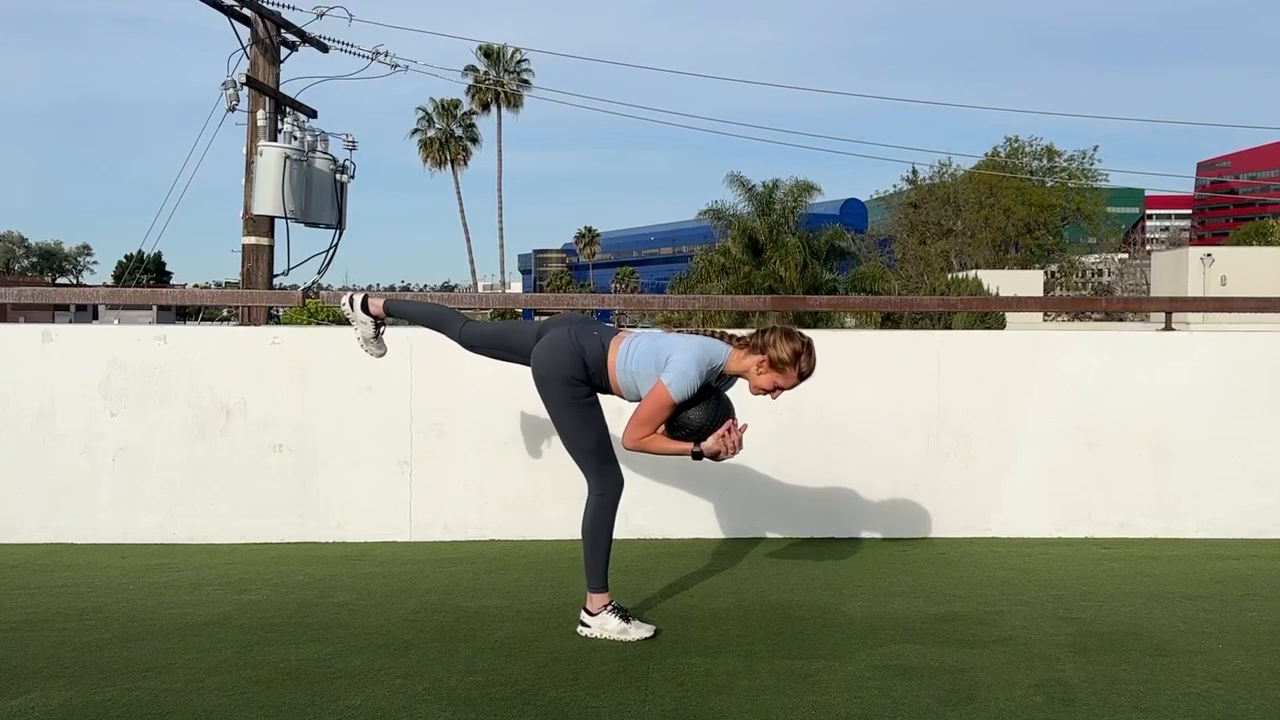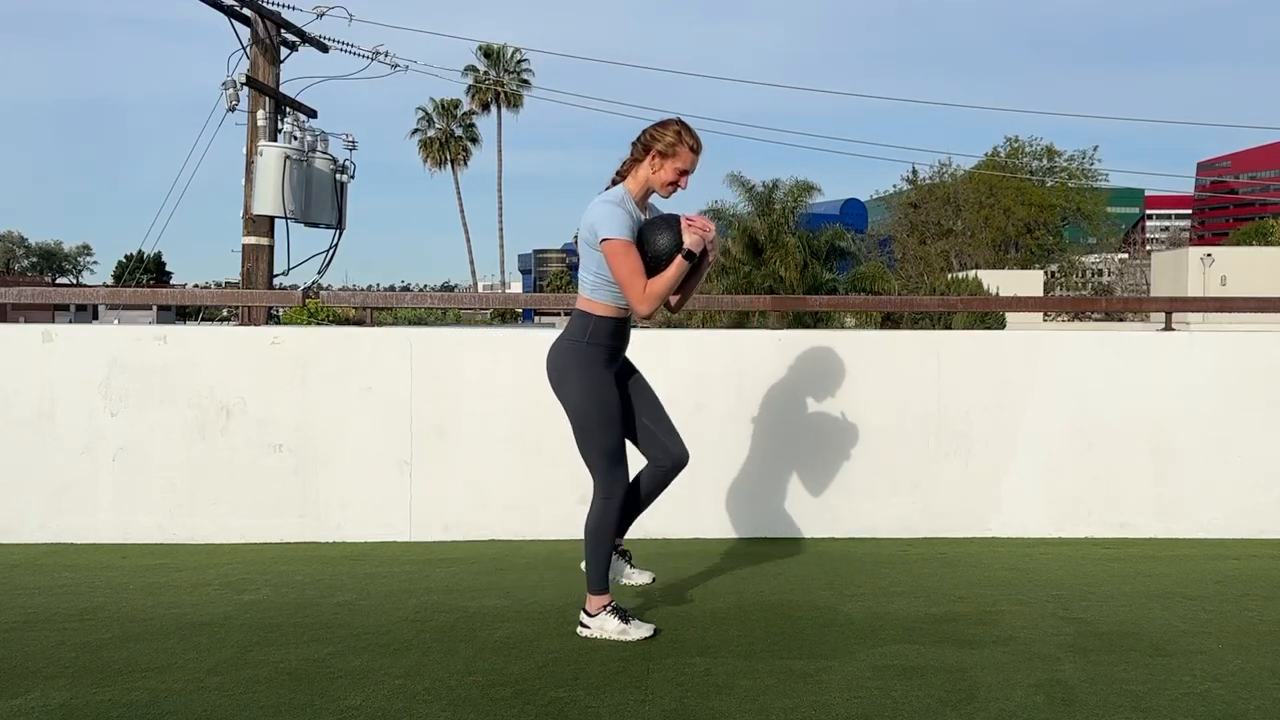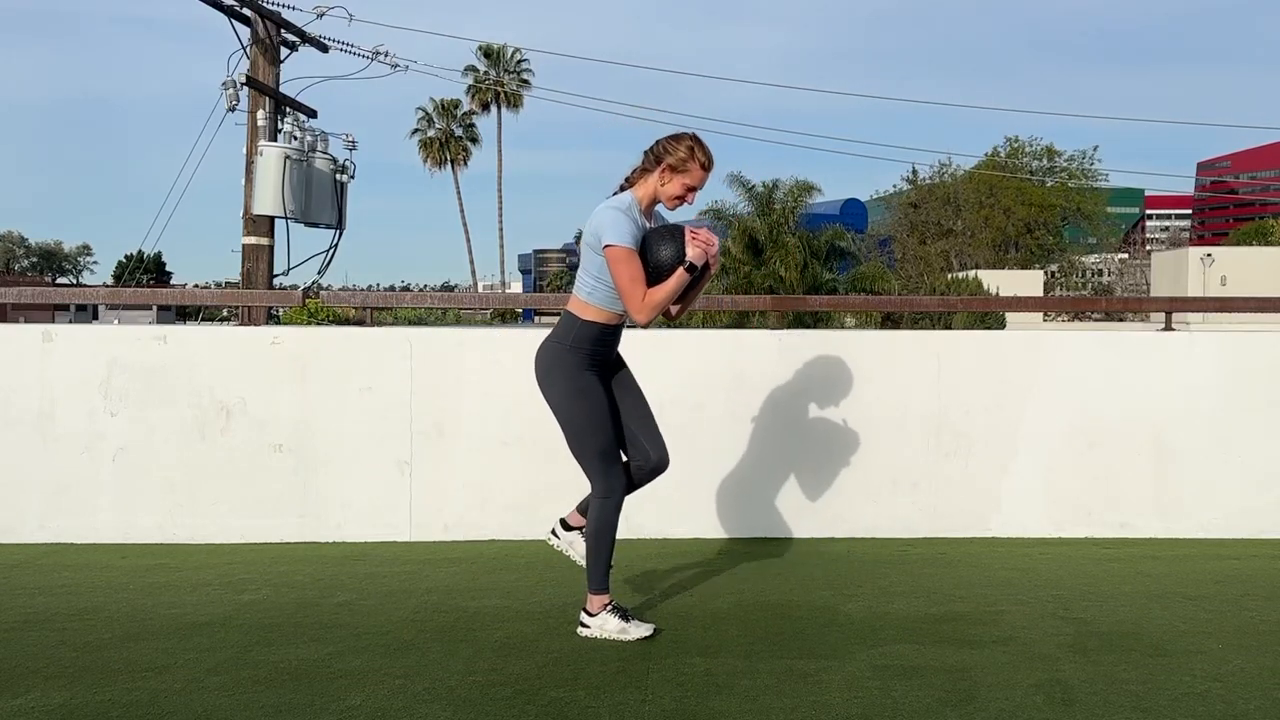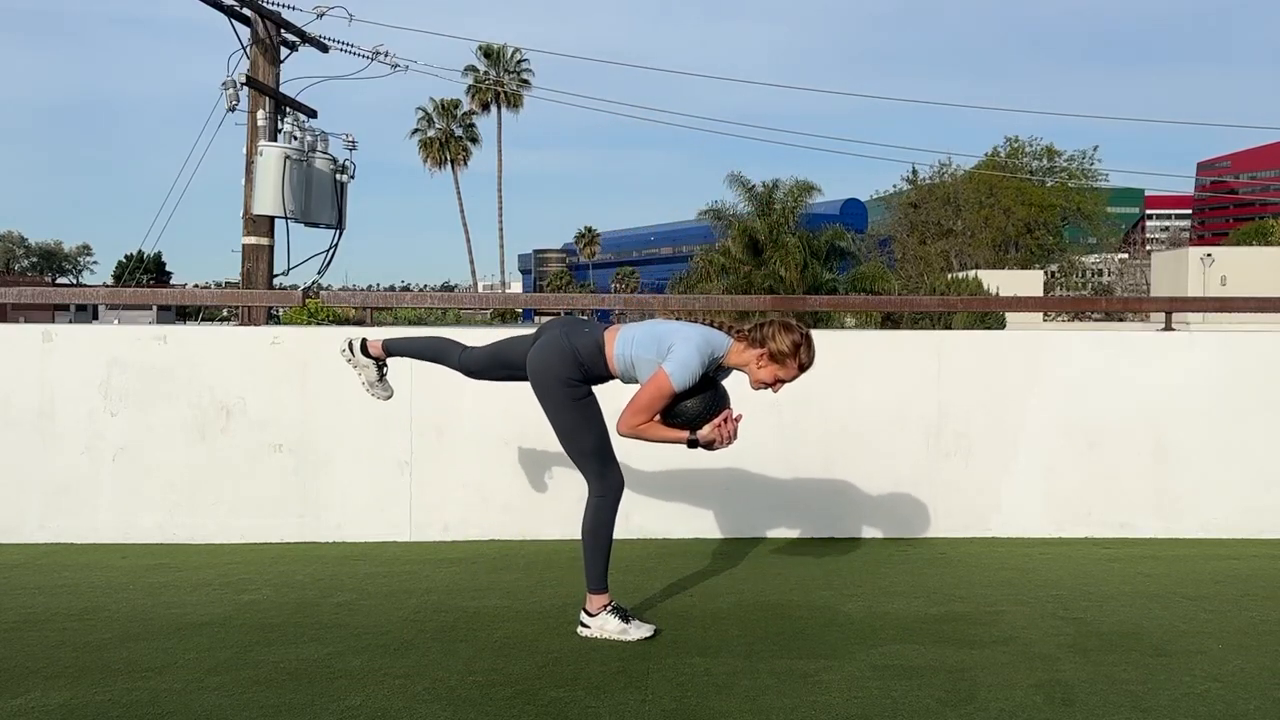
dt=1s
person 1, frame 1
left shoulder: (724, 364)
right shoulder: (693, 367)
right elbow: (635, 437)
left wrist: (714, 440)
right wrist: (700, 449)
left hip: (574, 335)
right hip: (563, 363)
left knee: (469, 333)
right knee: (606, 483)
left ankle: (374, 308)
right ankle: (597, 610)
person 1, frame 2
left shoulder: (646, 211)
right shoulder: (610, 210)
left elbow: (673, 302)
right elbow: (644, 303)
left wrist: (697, 255)
right wrist: (690, 253)
left hip: (608, 356)
right hip: (581, 356)
left knee: (671, 456)
right knee: (611, 481)
left ankle: (608, 551)
right ankle: (596, 611)
person 1, frame 3
left shoulder: (654, 220)
right shoulder: (616, 218)
left elbow: (673, 311)
right elbow: (643, 311)
left wrist: (704, 270)
right wrist: (690, 263)
left hip: (602, 356)
right hip: (569, 360)
left knee: (650, 460)
right knee: (610, 482)
left ankle: (574, 525)
right ankle: (596, 611)
person 1, frame 4
left shoulder: (722, 349)
right shoulder: (696, 357)
left elbow: (673, 406)
right elbow: (630, 423)
left wrist: (708, 430)
right wrist: (696, 437)
left hip: (566, 338)
right hip: (561, 367)
left knee: (470, 360)
right knee: (607, 484)
left ankle: (372, 351)
right ankle: (596, 611)
